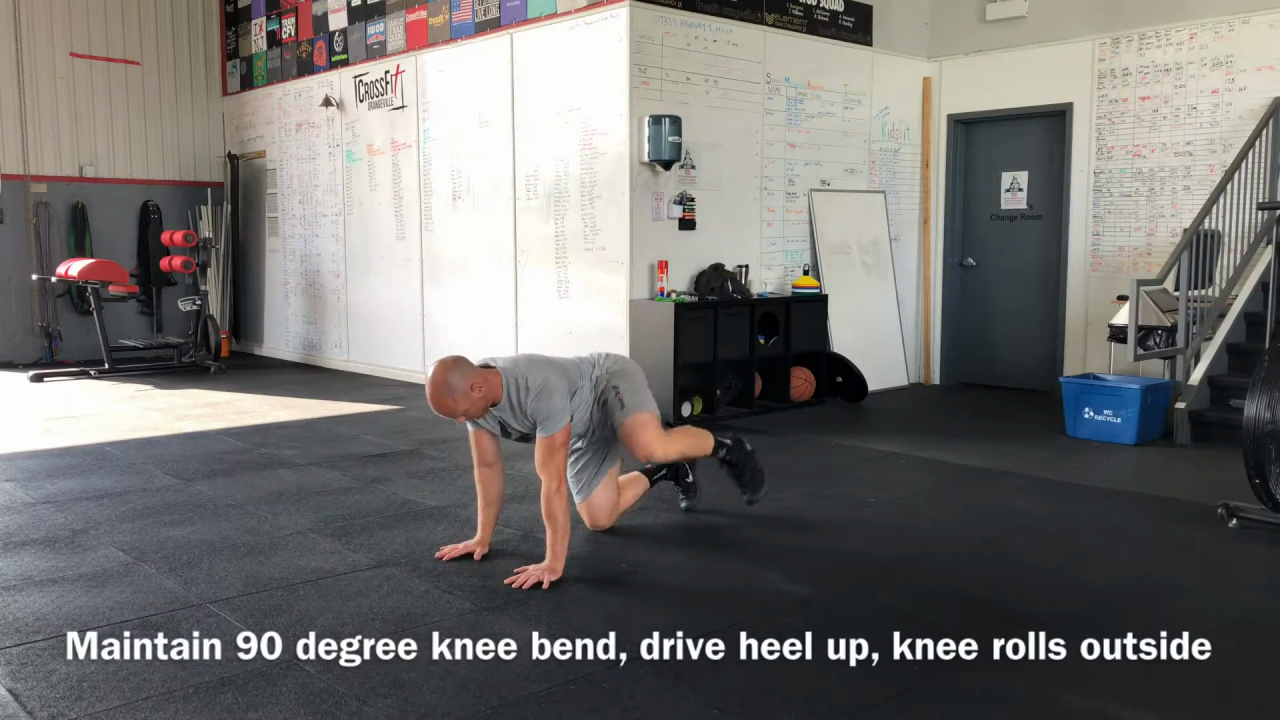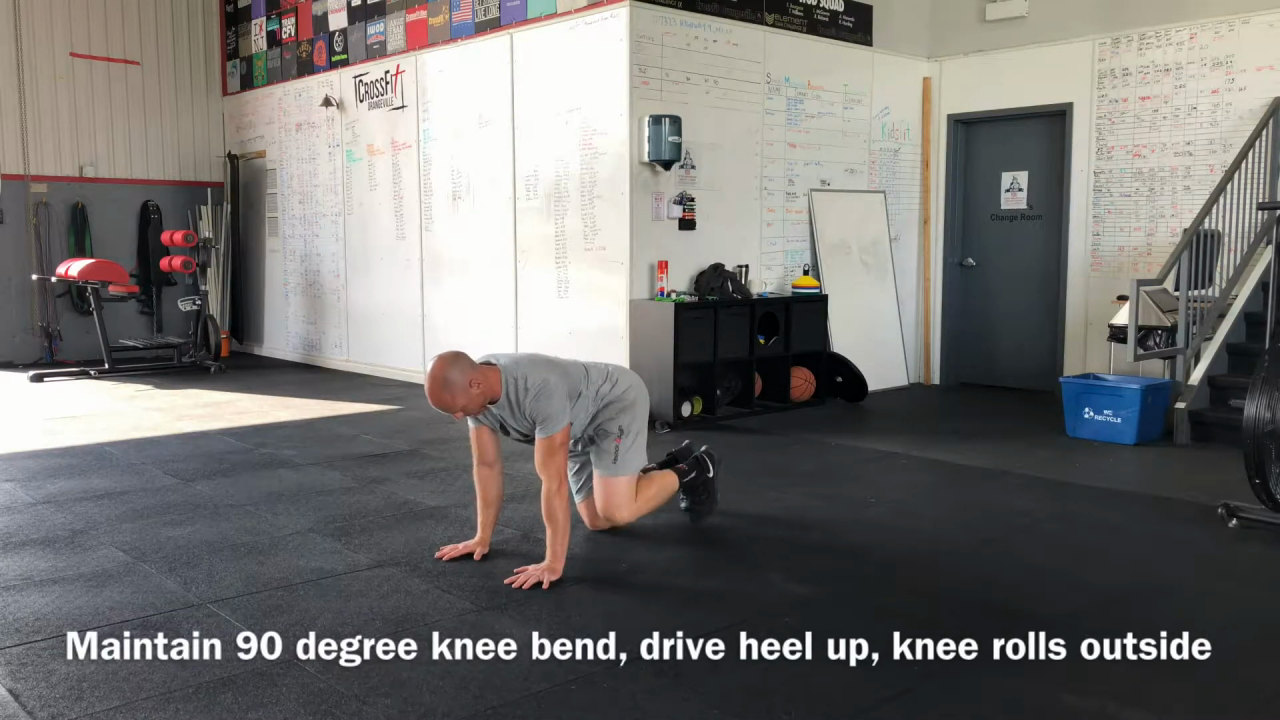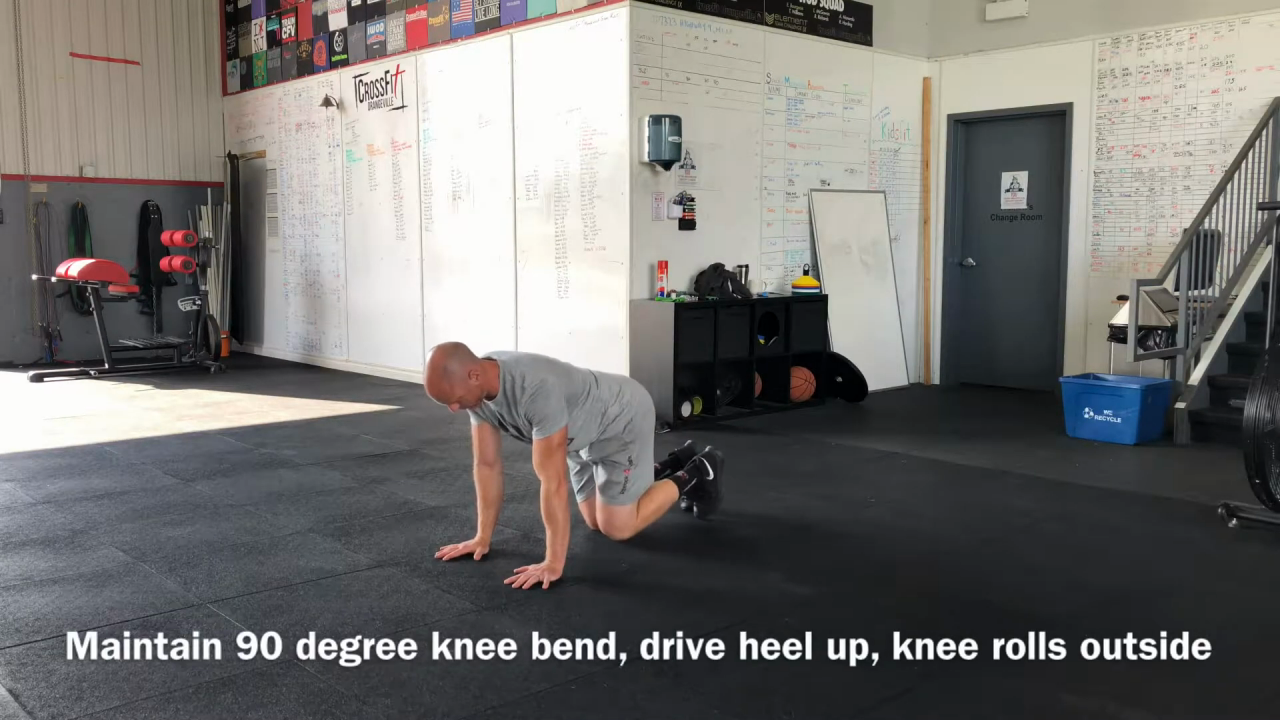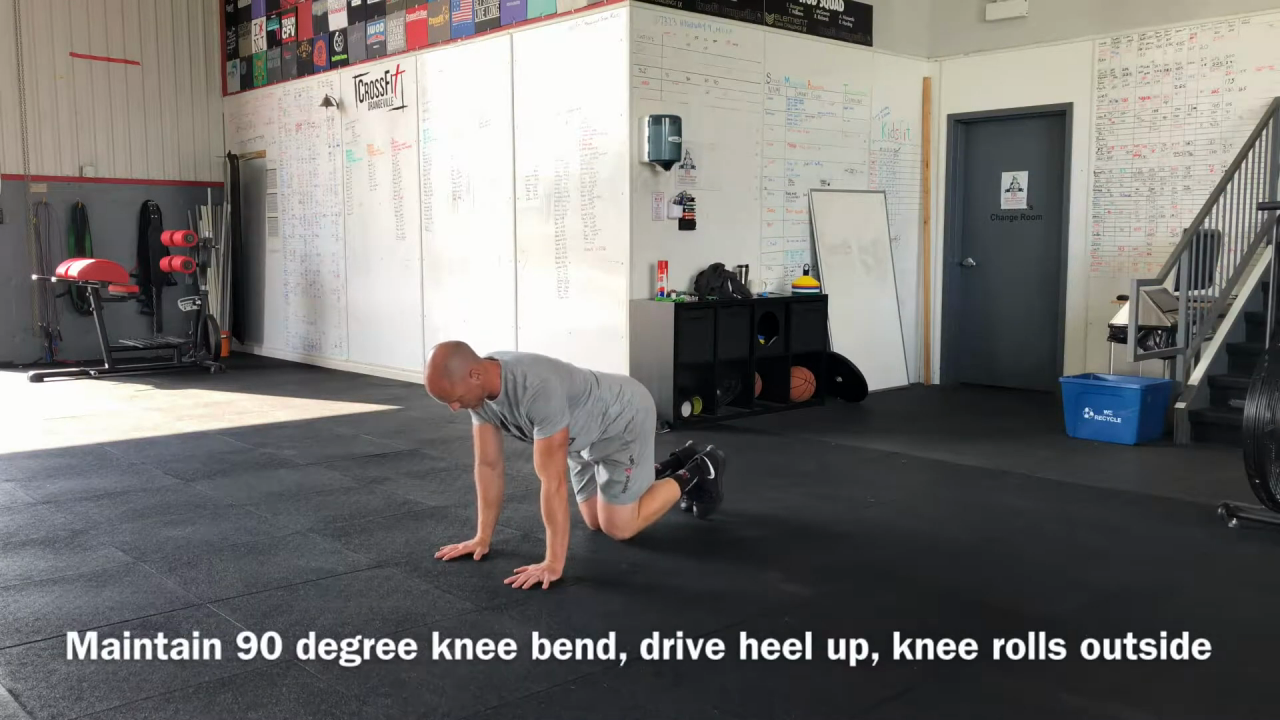
dt=0.3s
person 1, frame 1
left shoulder: (539, 390)
right shoulder: (473, 393)
left elbow: (553, 479)
right elbow: (487, 467)
left wrist: (554, 563)
right wrist: (483, 537)
right hip: (582, 426)
left knee: (650, 448)
right knee: (600, 521)
left ankle: (724, 448)
right ankle: (675, 467)
person 1, frame 2
left shoulder: (539, 390)
right shoulder: (473, 390)
left elbow: (553, 479)
right elbow: (487, 465)
left wrist: (554, 563)
right wrist: (482, 538)
left hip: (615, 399)
right hip: (582, 427)
left knee: (616, 513)
right knee: (597, 521)
left ankle: (693, 470)
right ankle: (671, 465)
person 1, frame 3
left shoulder: (536, 389)
right shoulder: (476, 387)
left elbow: (553, 481)
right elbow: (487, 465)
left wrist: (554, 563)
right wrist: (482, 537)
left hip: (622, 419)
right hip: (588, 432)
left knee: (617, 527)
right knee: (597, 521)
left ankle: (696, 474)
right ankle: (676, 463)
person 1, frame 4
left shoulder: (537, 389)
right shoulder: (477, 388)
left elbow: (552, 480)
right elbow: (488, 465)
left wrist: (553, 563)
right wrist: (482, 537)
left hip: (623, 418)
right hip: (588, 432)
left knee: (619, 527)
right knee: (596, 521)
left ankle: (698, 472)
right ankle: (678, 464)
